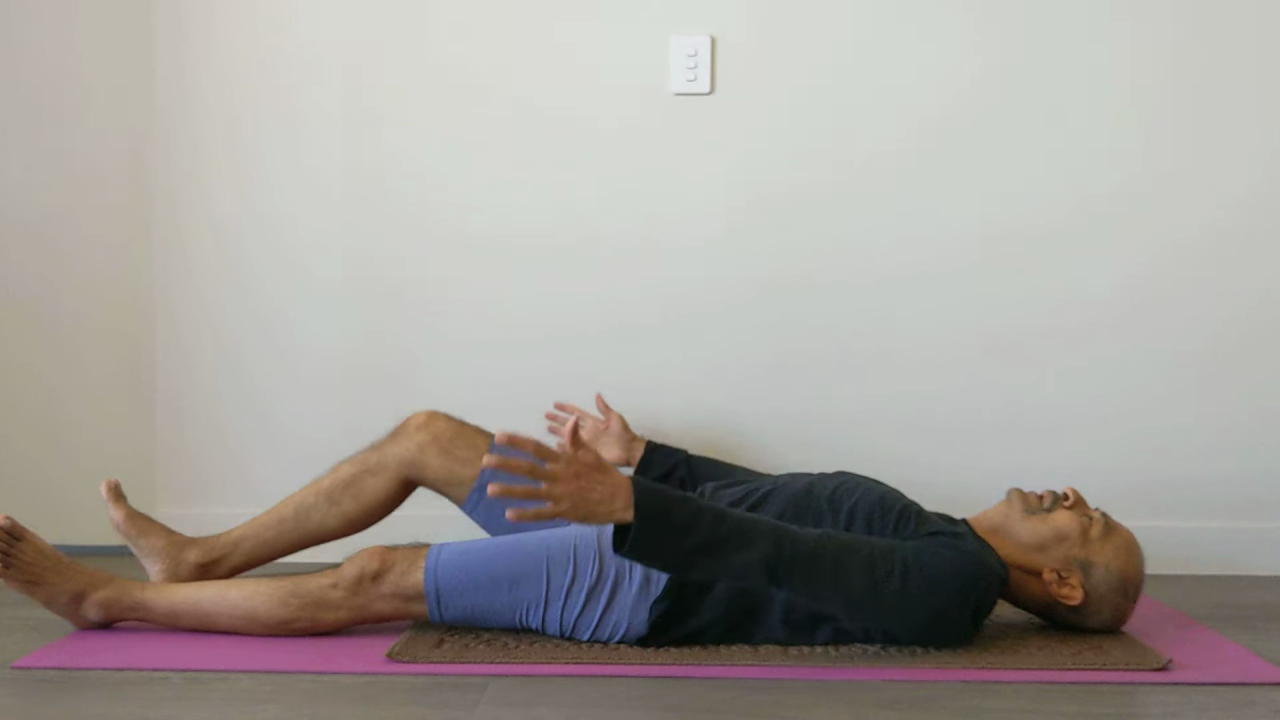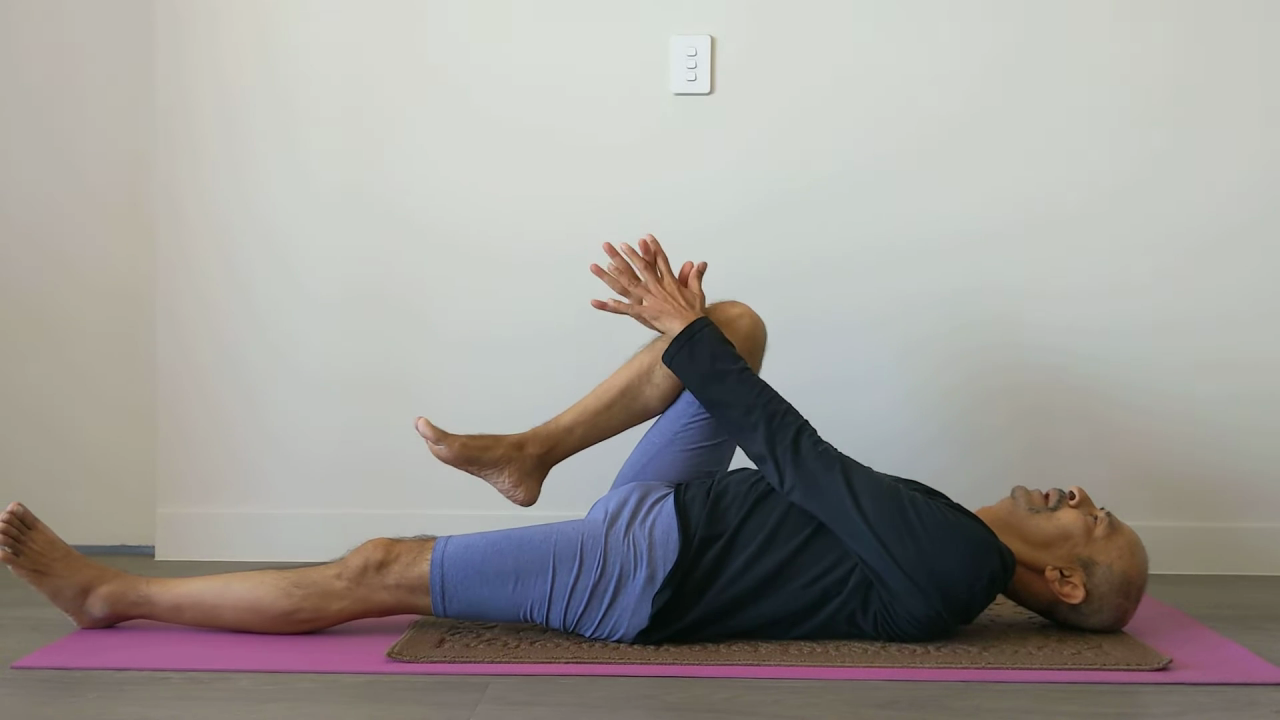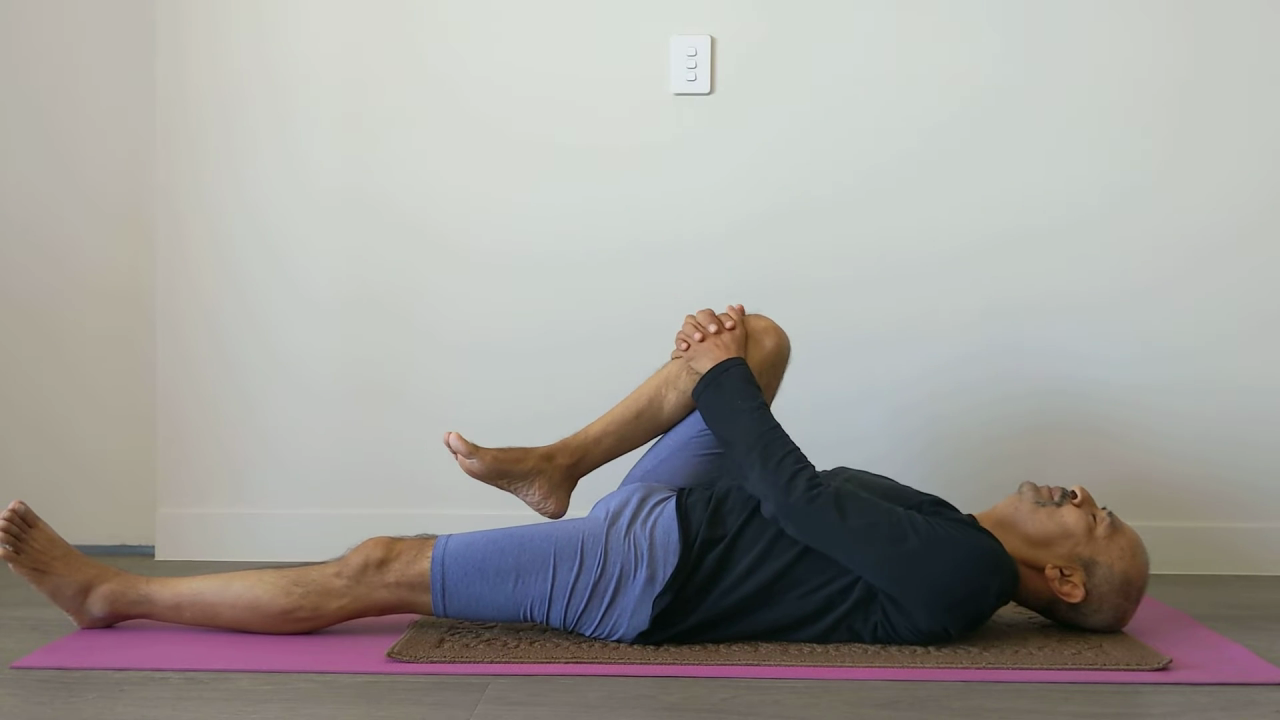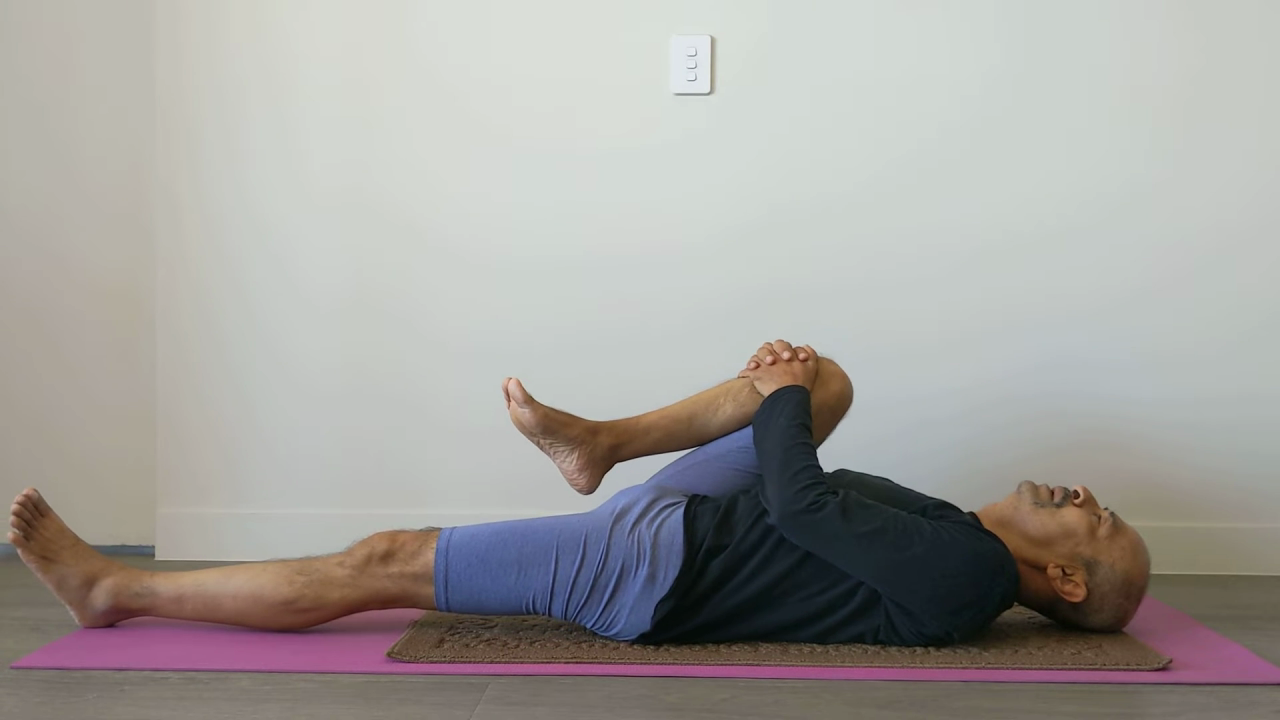
dt=1s
person 1, frame 1
left shoulder: (948, 589)
right shoulder: (932, 537)
left elbow: (785, 559)
left wrist: (617, 508)
right wrist: (641, 458)
left hip: (642, 585)
right hip: (647, 518)
left knee: (371, 581)
right knee: (420, 436)
left ankle: (107, 598)
right ankle: (190, 554)
person 1, frame 2
left shoulder: (951, 564)
right shoulder: (941, 541)
left elbow: (797, 459)
right elbow: (812, 480)
left wrist: (684, 334)
right wrist: (696, 327)
left hip: (638, 574)
right hip: (661, 517)
left knee: (372, 573)
right knee: (739, 326)
left ankle: (109, 592)
right ankle: (529, 454)
person 1, frame 3
left shoulder: (957, 572)
right shoulder: (949, 545)
left elbow: (794, 501)
right elbow: (811, 503)
left wrist: (714, 375)
right wrist: (727, 364)
left hip: (642, 573)
right hip: (667, 520)
left knee: (373, 572)
right knee: (758, 337)
left ankle: (112, 593)
right ankle: (555, 466)
person 1, frame 4
left shoulder: (961, 573)
right shoulder: (959, 541)
left elbow: (800, 508)
left wrist: (781, 401)
right wrist: (792, 391)
left hip: (645, 569)
right hip: (676, 521)
left knee: (378, 564)
right knee: (825, 382)
left ankle: (116, 587)
right ankle: (597, 442)
